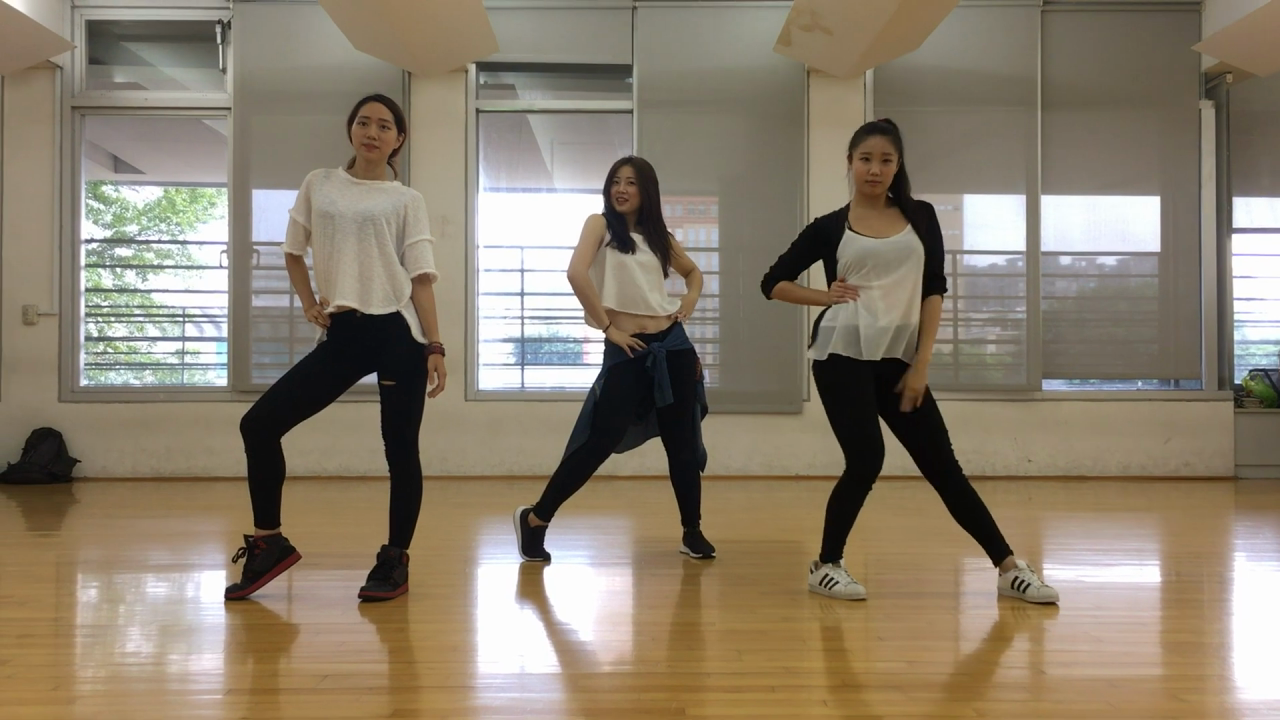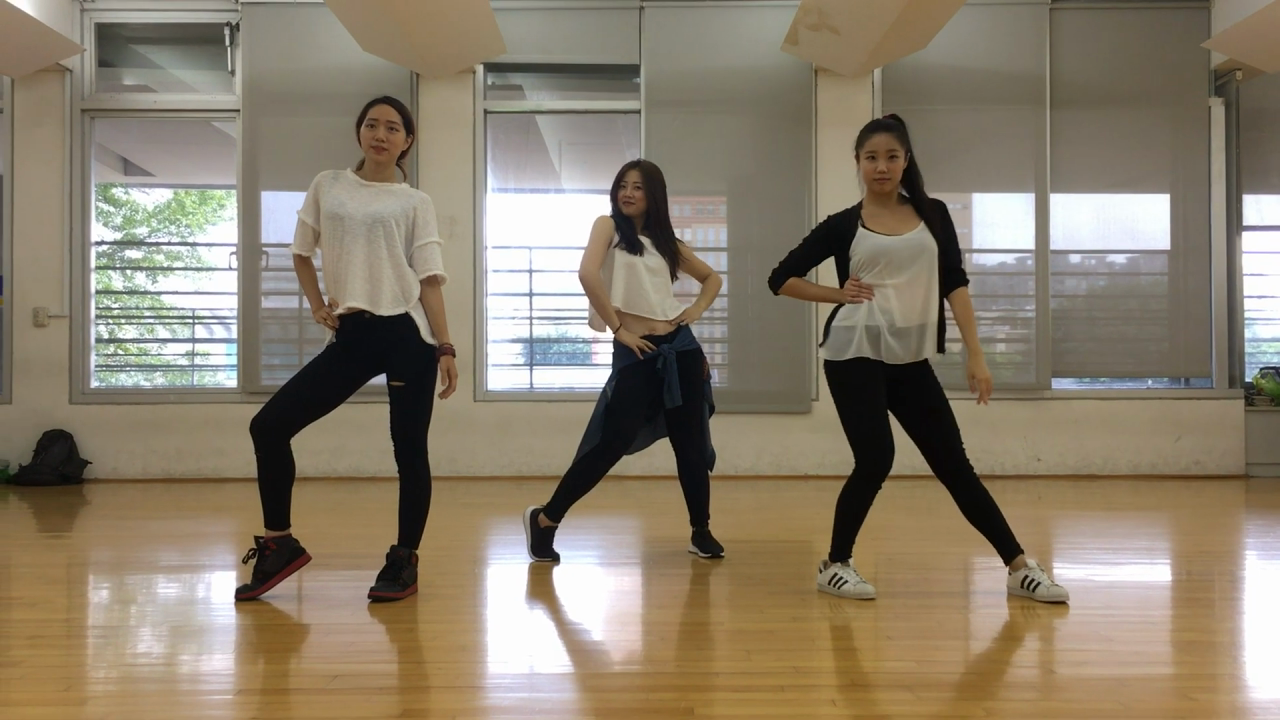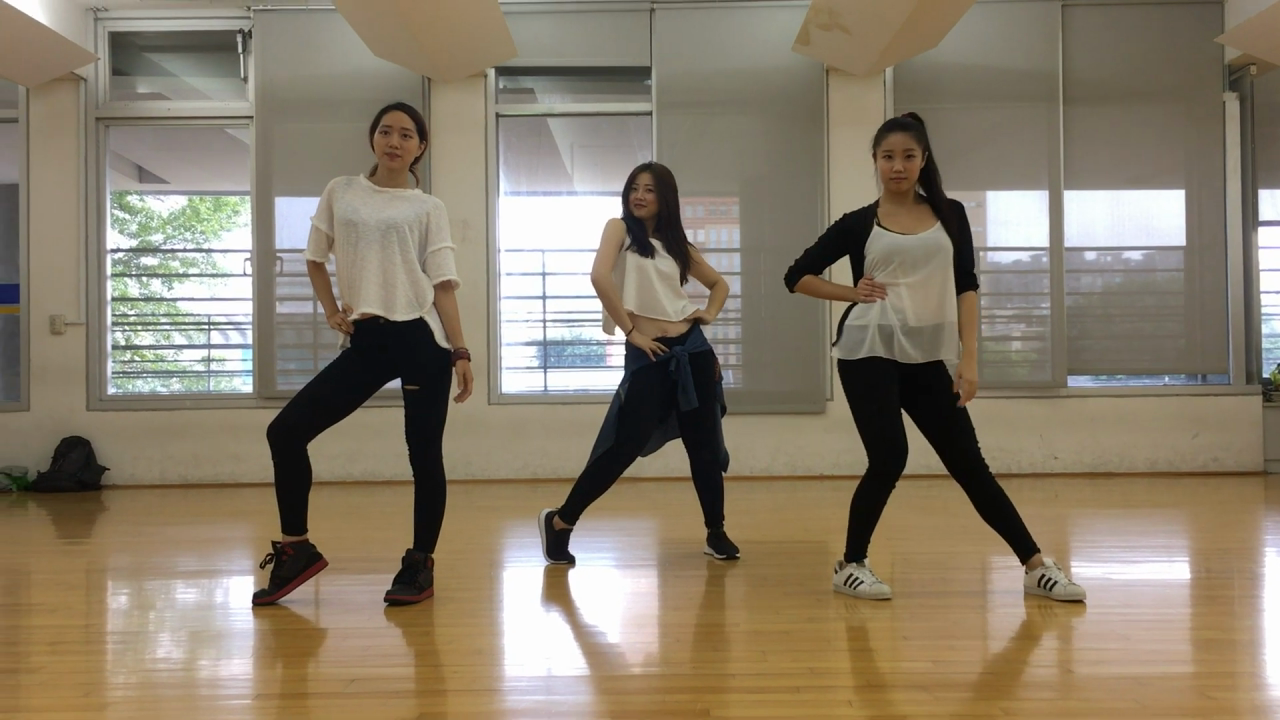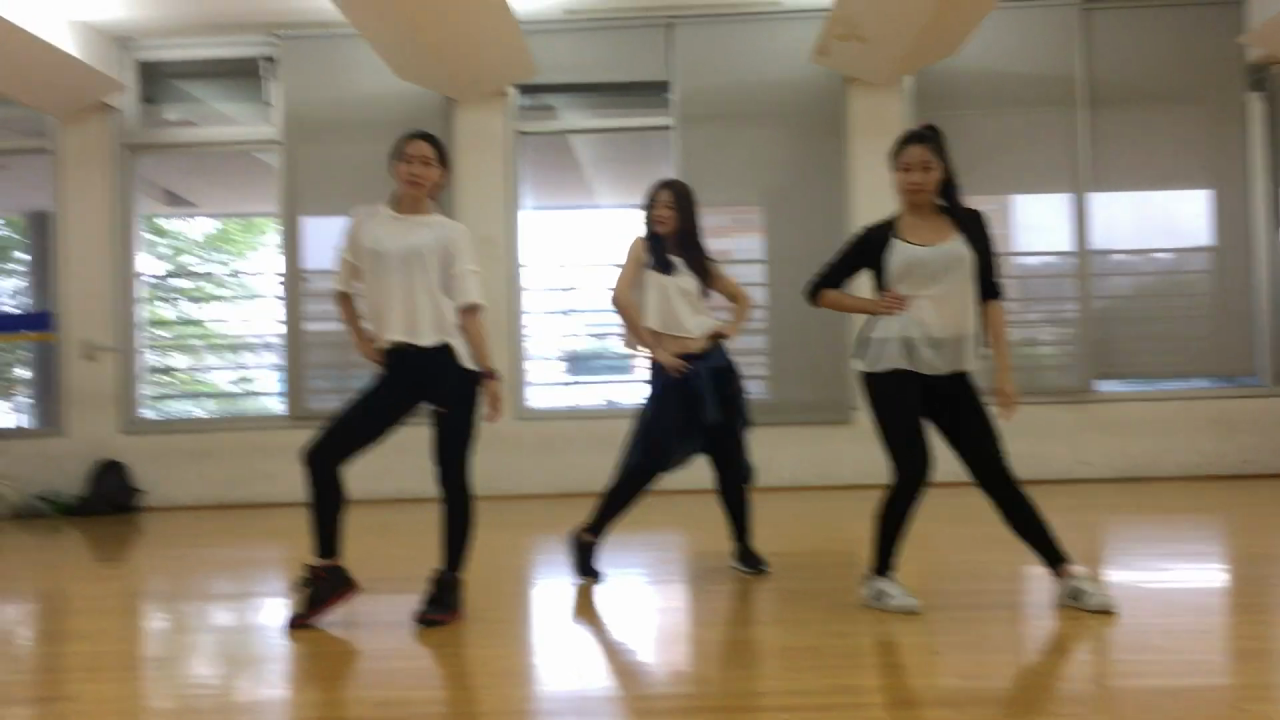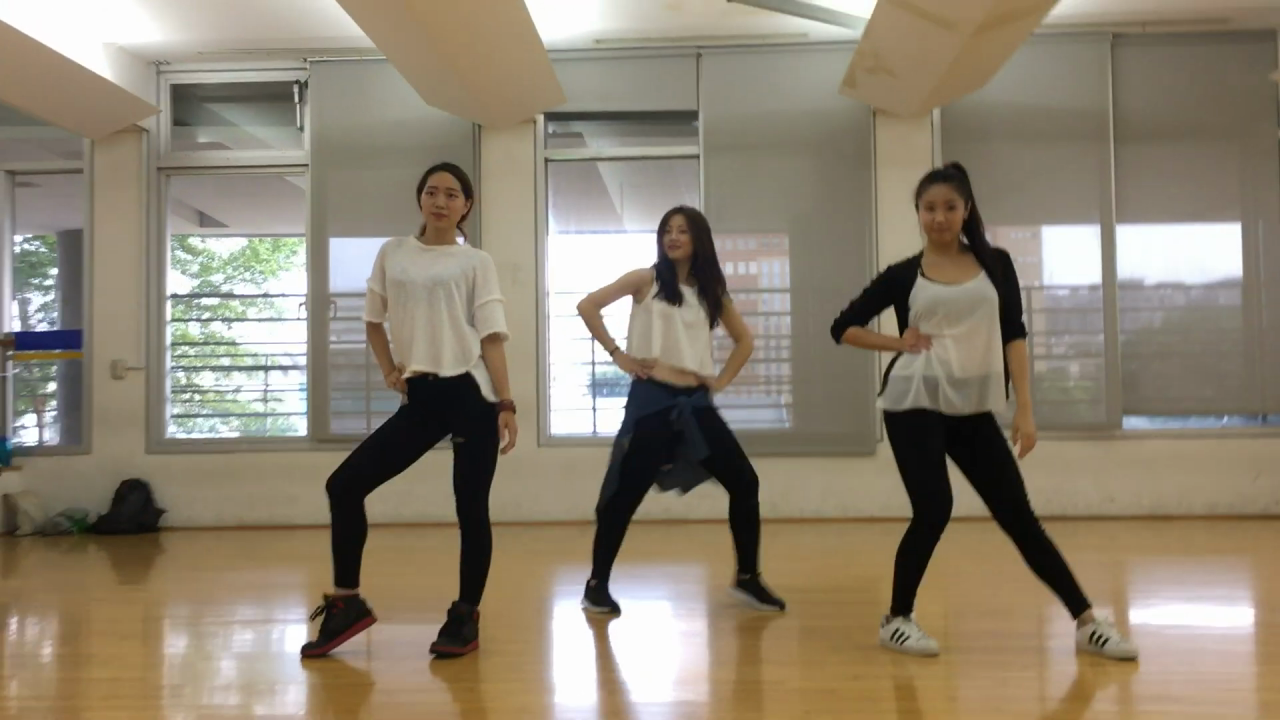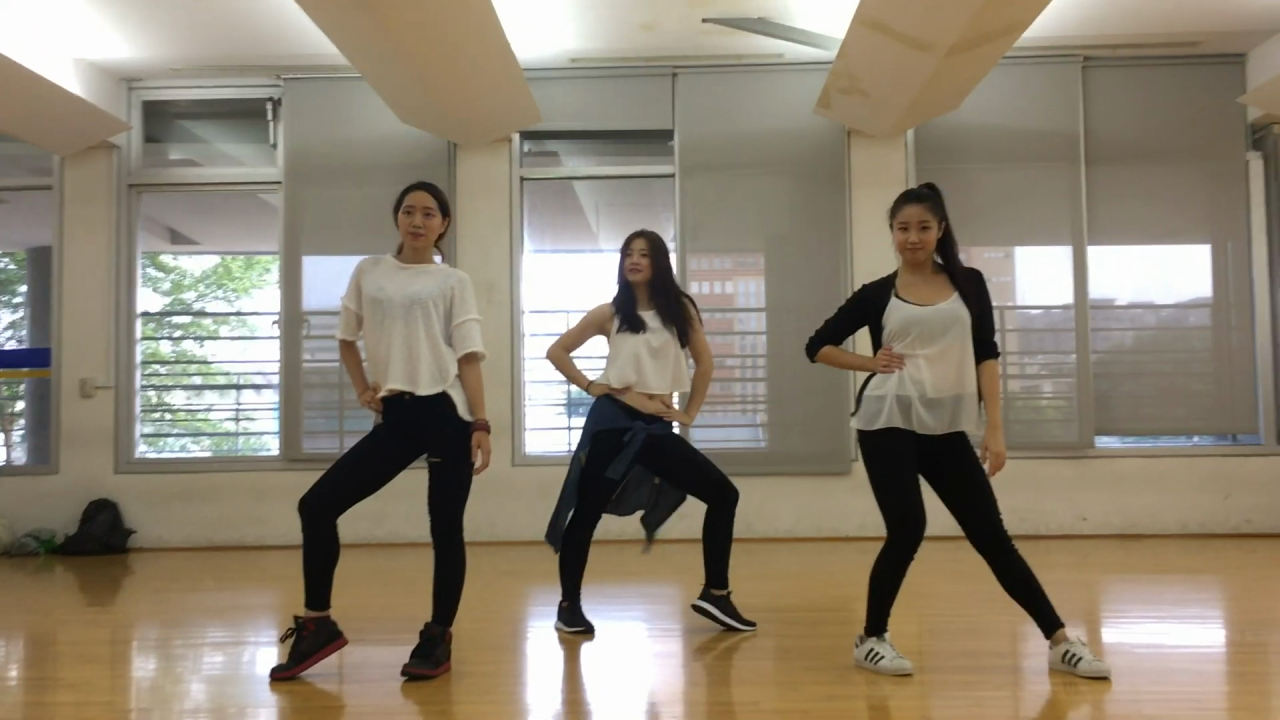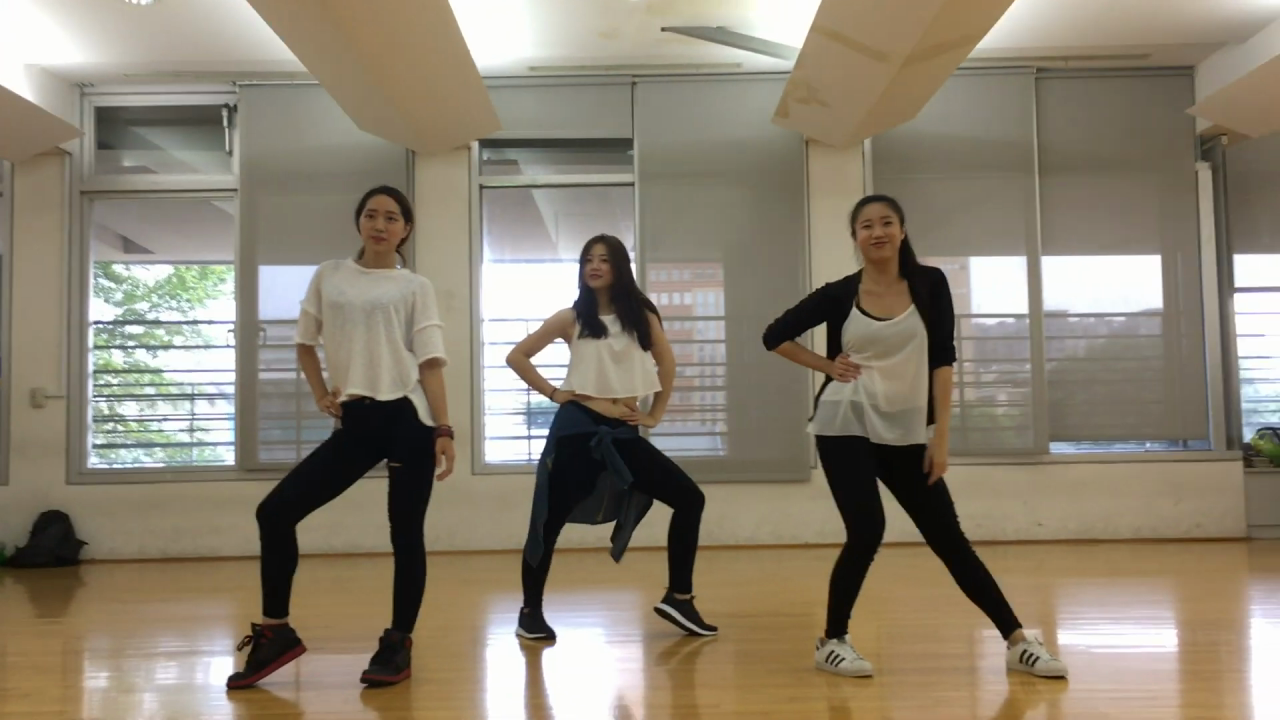
dt=0.3s
person 1, frame 1
left shoulder: (407, 201)
right shoulder: (318, 185)
left elbow: (421, 278)
right elbow: (294, 252)
left wrist: (435, 347)
right wrist: (310, 306)
left hip: (398, 333)
right hip: (342, 335)
left knee: (401, 448)
right knee: (260, 423)
left ankle: (395, 559)
right ankle: (270, 541)
person 1, frame 2
left shoulder: (416, 203)
right shoulder: (327, 186)
left elbow: (429, 279)
right elbow: (302, 253)
left wrist: (445, 348)
right wrist: (318, 308)
left hip: (407, 335)
right hip: (350, 337)
left knee: (409, 449)
right knee: (269, 425)
left ankle: (404, 560)
right ankle: (279, 542)
person 1, frame 3
left shoulder: (428, 208)
right shoulder: (340, 193)
left elbow: (443, 284)
right elbow: (315, 259)
left wrist: (460, 352)
right wrist: (332, 313)
left hip: (421, 339)
right hip: (365, 342)
left knee: (424, 452)
right knee: (287, 431)
left ankle: (420, 564)
right ankle: (297, 548)
person 1, frame 4
left shoulder: (451, 233)
right shoulder: (365, 222)
left elbow: (468, 307)
right elbow: (345, 289)
left wrist: (488, 372)
right wrist: (361, 340)
left hip: (448, 363)
right hip: (395, 367)
left knee: (451, 474)
right knee: (322, 455)
left ankle: (449, 583)
right ankle: (327, 571)
person 1, frame 5
left shoulder: (476, 262)
right shoulder: (392, 253)
left elbow: (491, 337)
right elbow: (373, 321)
left wrist: (506, 403)
right wrist: (388, 371)
left hip: (471, 394)
right hip: (419, 398)
left knee: (471, 505)
right knee: (345, 485)
left ankle: (465, 615)
right ankle: (347, 602)
person 1, frame 6
left shoulder: (454, 282)
right shoulder: (368, 272)
left elbow: (468, 357)
right elbow: (347, 338)
left wrist: (480, 424)
right wrist: (362, 390)
left hip: (446, 414)
right hip: (394, 417)
left knee: (445, 527)
right knee: (318, 504)
left ankle: (438, 637)
right ankle: (318, 623)
person 1, frame 7
left shoulder: (416, 288)
right shoulder: (328, 276)
left elbow: (430, 362)
right elbow: (305, 342)
left wrist: (444, 429)
right wrist: (321, 396)
left hip: (407, 419)
right hip: (354, 423)
left knee: (405, 531)
right knee: (275, 511)
left ankle: (398, 643)
right ankle: (276, 631)
person 2, frame 1
left shoulder: (920, 217)
right shoulder: (829, 227)
left elbow: (933, 290)
right elbow: (774, 282)
left wrist: (921, 364)
right wrist: (825, 296)
left hip: (896, 359)
right hip: (842, 355)
left knee: (941, 464)
right knee: (865, 459)
left ankle: (1009, 567)
right ankle: (825, 565)
person 2, frame 2
left shoulder: (933, 215)
right shoulder: (842, 225)
left elbow: (955, 284)
right elbow: (782, 278)
left wrist: (975, 353)
right wrist: (839, 294)
left hip: (911, 359)
right hip: (855, 353)
left knee: (953, 462)
right knee: (875, 459)
left ankle: (1020, 567)
right ankle: (835, 565)
person 2, frame 3
left shoulder: (950, 215)
right shoulder: (858, 224)
left elbow: (966, 286)
right elbow: (798, 276)
left wrist: (968, 357)
right wrist: (852, 292)
left hip: (928, 358)
right hip: (869, 353)
left knee: (968, 463)
right knee: (888, 459)
left ankle: (1036, 566)
right ankle: (850, 565)
person 2, frame 4
left shoulder: (969, 224)
right shoulder: (878, 237)
left elbow: (989, 296)
right elbow: (821, 291)
left wrist: (1003, 367)
right wrist: (874, 306)
left hip: (950, 369)
right hip: (893, 364)
left knee: (994, 472)
right knee: (911, 470)
left ankle: (1067, 574)
right ankle: (879, 578)
person 2, frame 5
left shoulder: (995, 263)
right shoulder: (903, 275)
left elbow: (1014, 335)
right elbow: (843, 327)
left wrist: (1024, 409)
right wrist: (897, 343)
left hip: (974, 408)
right hip: (914, 403)
left knee: (1018, 515)
right knee: (932, 511)
left ankle: (1088, 622)
right ankle: (896, 619)
person 2, frame 6
left shoulder: (968, 283)
right shoulder: (876, 294)
left elbow: (986, 355)
right elbow: (818, 345)
left wrist: (995, 428)
right wrist: (871, 362)
left hip: (948, 427)
right hip: (888, 422)
left knee: (991, 535)
right knee: (906, 530)
left ankle: (1060, 641)
right ankle: (871, 640)
person 2, frame 7
left shoulder: (929, 283)
right shoulder: (840, 294)
left elbow: (943, 360)
right elbow: (775, 335)
left wrist: (939, 435)
right wrist: (827, 366)
left hip: (905, 431)
right hip: (845, 427)
left knee: (949, 537)
right knee: (866, 532)
left ankle: (1018, 641)
right ankle: (832, 642)
person 3, frame 1
left shoulder: (659, 237)
right shoulder: (600, 224)
left elbow: (693, 272)
right elbow: (577, 273)
left wrist: (690, 300)
right wrist: (607, 326)
left hip: (674, 346)
right hip: (626, 351)
left knee: (683, 443)
right knee: (599, 442)
left ankle: (692, 532)
right ankle: (535, 519)
person 3, frame 2
left shoulder: (667, 241)
right shoulder: (608, 226)
left elbow: (712, 277)
right elbow: (588, 274)
left wrist: (697, 309)
right wrist: (617, 328)
left hip: (681, 348)
right hip: (636, 352)
left knee: (692, 444)
right knee: (611, 444)
left ankle: (701, 532)
right ankle: (544, 519)
person 3, frame 3
left shoulder: (677, 244)
right shoulder: (619, 229)
left elbow: (719, 283)
right elbow: (600, 276)
left wrist: (710, 313)
right wrist: (629, 330)
left hip: (693, 350)
right hip: (648, 355)
left knee: (705, 445)
right knee: (624, 446)
left ankle: (716, 533)
right ankle: (559, 522)
person 3, frame 4
left shoulder: (698, 261)
right shoulder: (642, 248)
left elbow: (741, 298)
right elbow: (621, 296)
left wrist: (731, 328)
right wrist: (653, 347)
left hip: (714, 366)
right hip: (673, 371)
left knee: (730, 458)
right knee: (649, 461)
left ankle: (743, 546)
right ankle: (586, 536)
person 3, frame 5
left shoulder: (712, 292)
right shoulder: (646, 280)
left elbow: (744, 341)
right elbow: (587, 307)
left wrist: (721, 381)
right wrist: (619, 356)
left hip: (695, 403)
right hip: (651, 401)
left knee: (744, 484)
right knee: (624, 493)
left ankle: (749, 579)
right ankle: (597, 583)
person 3, frame 6
left shoulder: (680, 309)
right shoulder: (610, 313)
left elbow: (704, 362)
right elbow: (557, 351)
left wrist: (689, 413)
right wrist: (588, 386)
left hip: (658, 428)
right hip: (612, 423)
left knee: (724, 494)
right knee: (585, 513)
left ankle: (715, 594)
right ankle: (569, 605)
person 3, frame 7
left shoulder: (642, 315)
right shoulder: (571, 318)
left elbow: (667, 363)
right elbow: (517, 356)
left wrist: (655, 414)
right wrist: (553, 393)
left hip: (624, 432)
right hip: (578, 428)
left knee: (689, 498)
right knee: (551, 519)
left ankle: (679, 598)
right ankle: (531, 612)
